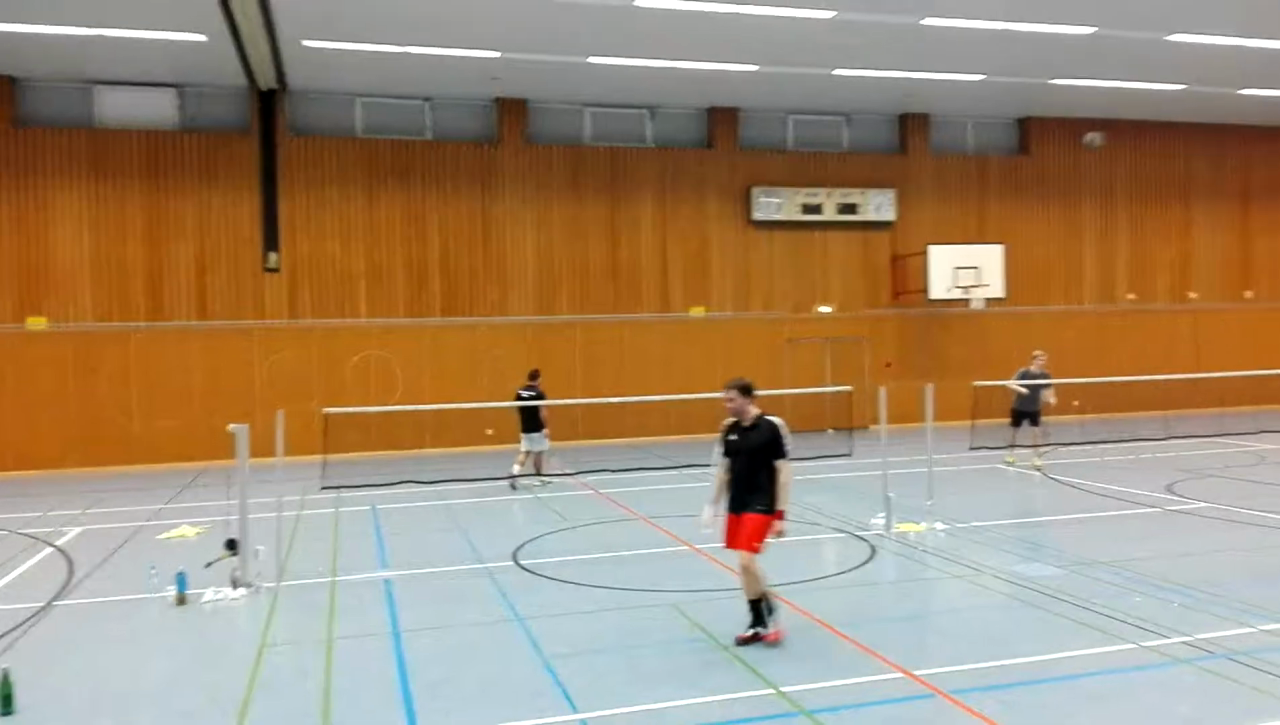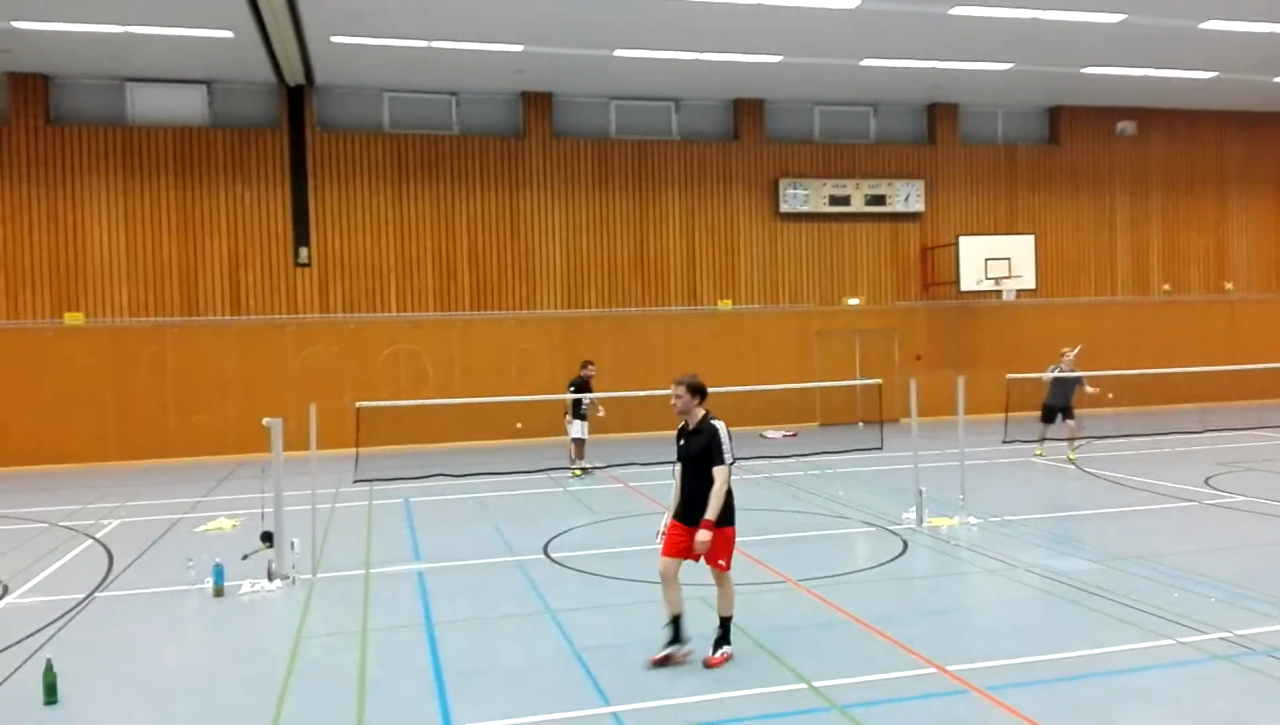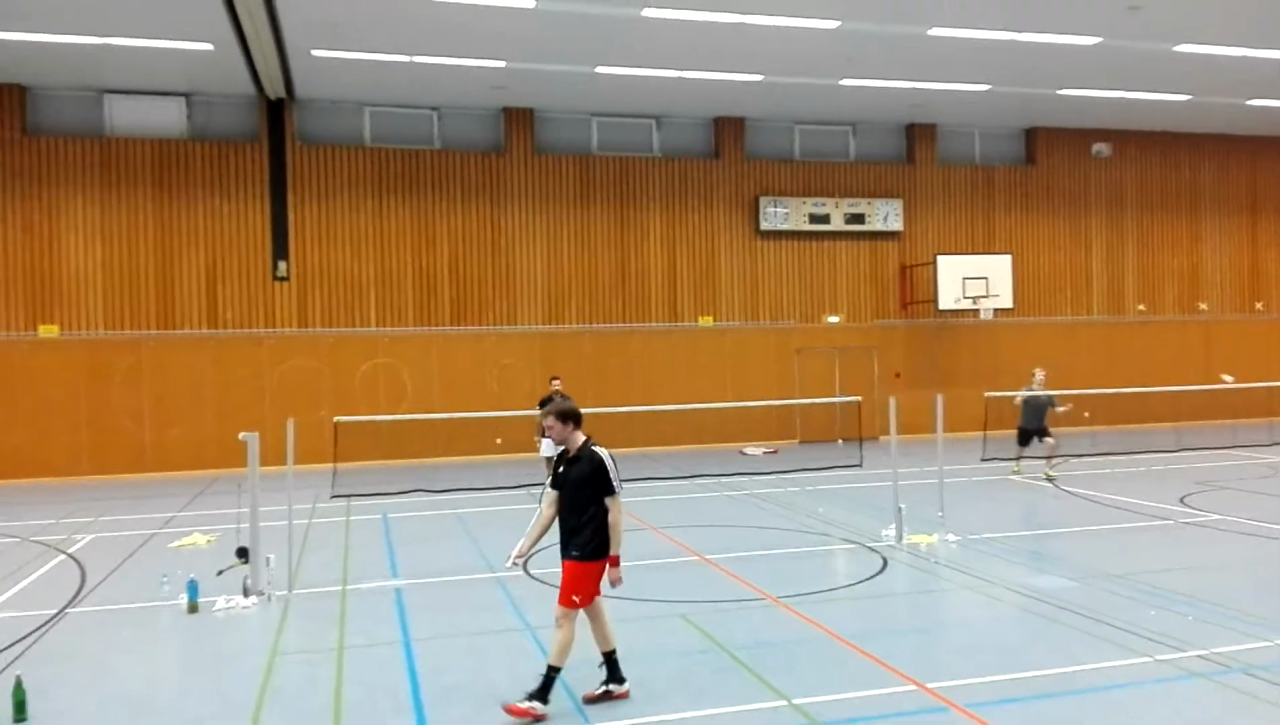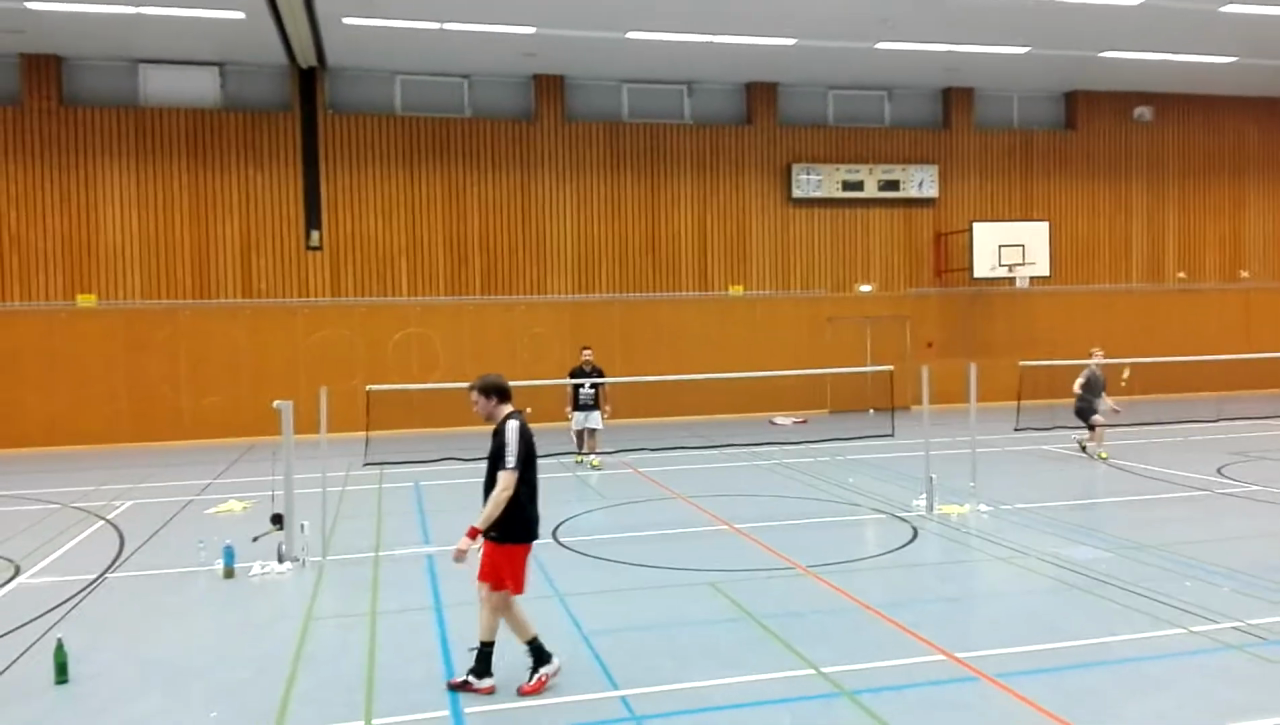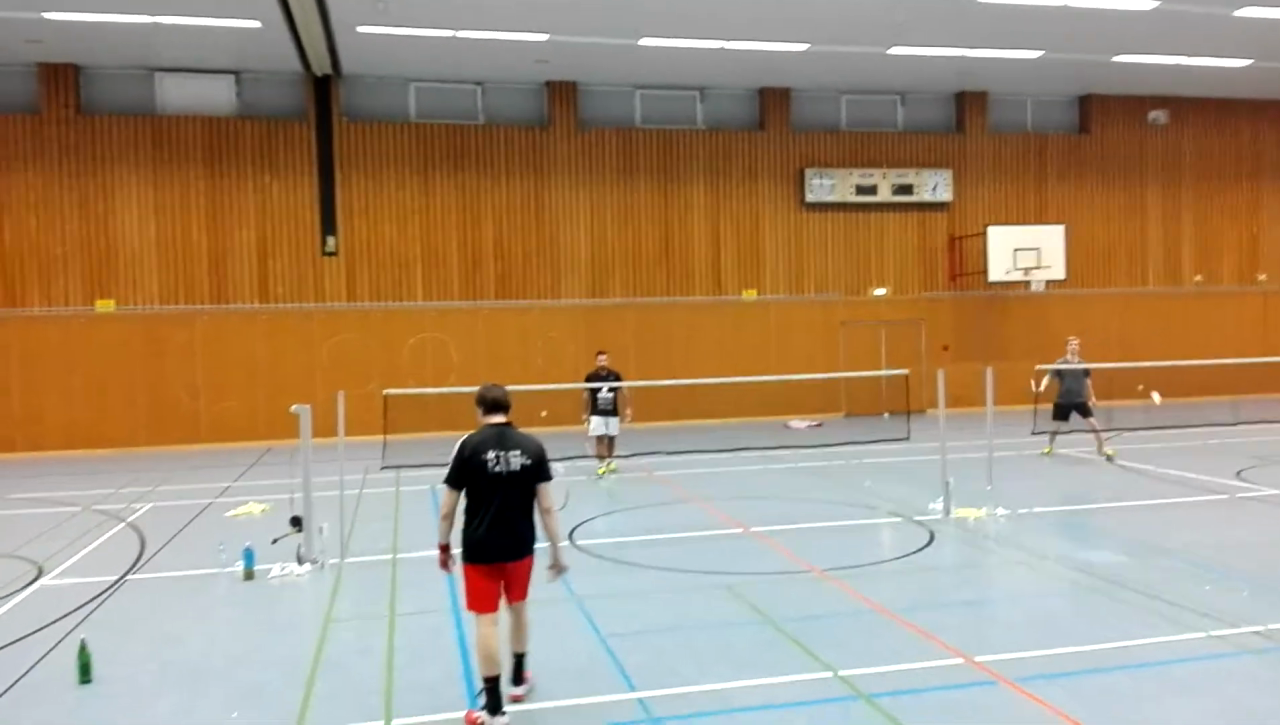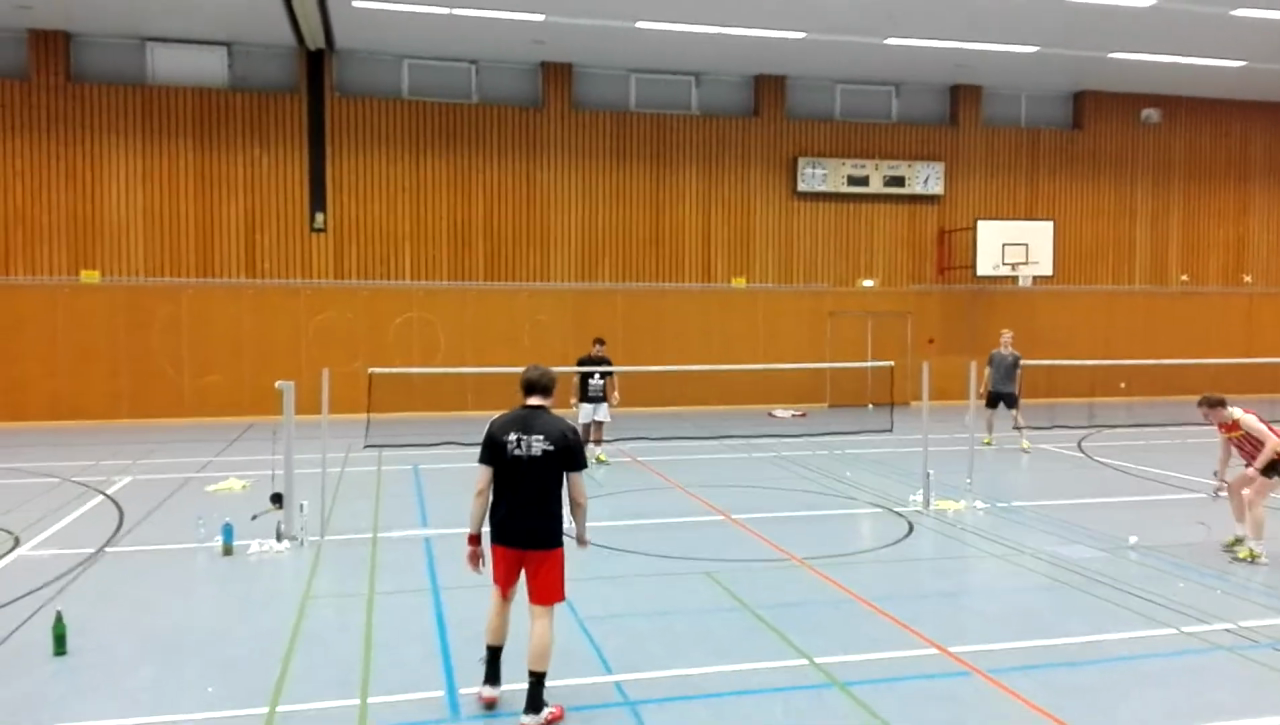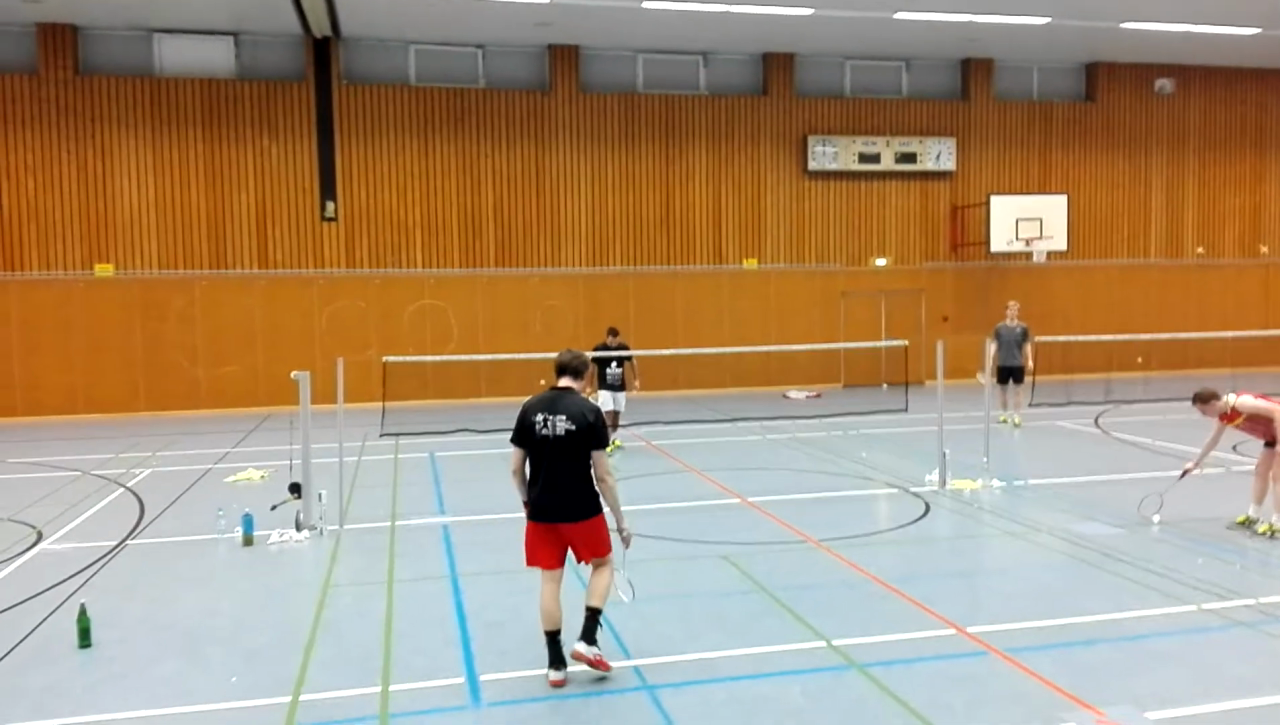
dt=0.7s
person 1, frame 1
left shoulder: (772, 427)
right shoulder: (729, 428)
left elbow: (783, 473)
right elbow: (723, 471)
left wrist: (779, 515)
right wrist: (712, 506)
left hip: (760, 506)
right hip: (735, 506)
left knee: (747, 562)
right knee: (744, 563)
left ankle: (768, 616)
right ankle: (758, 623)
person 1, frame 2
left shoulder: (716, 430)
right shoulder: (682, 432)
left elbow: (721, 481)
left wrist: (708, 526)
right wrist: (670, 515)
left hip: (716, 520)
right hip: (684, 517)
left knee: (721, 578)
right knee: (666, 571)
left ankle: (723, 641)
right ankle: (677, 641)
person 1, frame 3
left shoulder: (598, 457)
right shoulder: (561, 460)
left elbow: (614, 512)
right elbow: (550, 507)
left wrist: (613, 560)
right wrist: (528, 545)
left hip: (587, 553)
right hip: (571, 550)
left knee: (564, 618)
right knee: (593, 611)
left ankle: (539, 699)
right ankle: (615, 681)
person 1, frame 4
left shoulder: (510, 429)
right shoulder: (509, 428)
left elbow: (504, 490)
left wrist: (472, 534)
right wrist: (485, 533)
left hip: (511, 533)
right hip: (502, 532)
left knee: (501, 602)
right knee: (487, 595)
left ankle: (543, 661)
right ankle: (481, 673)
person 1, frame 5
left shoulder: (469, 446)
right shoulder: (533, 447)
left elbow: (448, 508)
right elbow: (547, 507)
left wrist: (443, 546)
right wrist: (557, 553)
left hip: (480, 549)
right hip: (520, 546)
left knee: (486, 622)
right knee: (518, 607)
right ankle: (518, 680)
person 1, frame 6
left shoulder: (498, 426)
right shoulder: (566, 431)
left elbow: (482, 489)
right elbow: (578, 497)
left wrist: (474, 537)
right wrist: (582, 531)
left hip: (504, 533)
right hip: (545, 536)
left knee: (502, 598)
right knee: (542, 615)
left ankle: (491, 682)
person 1, frame 7
left shoulder: (530, 408)
right shoulder: (589, 412)
left elbow: (517, 468)
right elbow: (602, 474)
left wrist: (529, 500)
right wrist: (620, 520)
left hip: (542, 511)
right hip: (581, 509)
left knee: (550, 580)
right knee: (602, 565)
left ankle: (556, 663)
right ankle: (587, 639)
